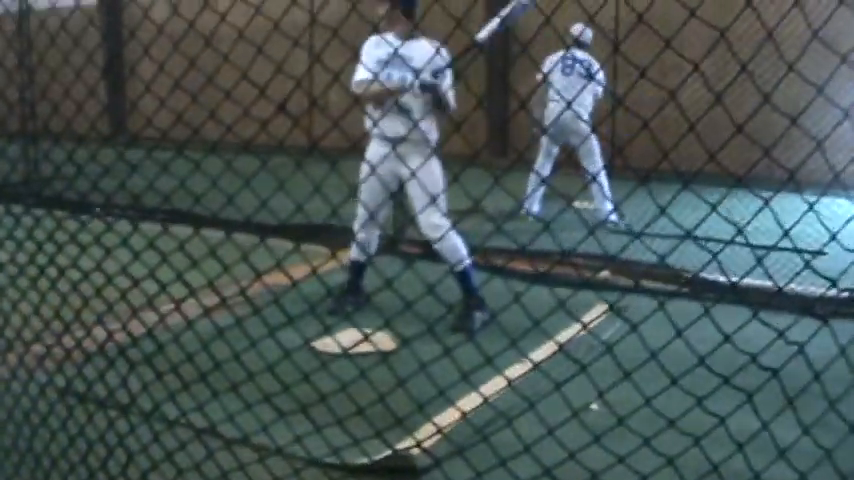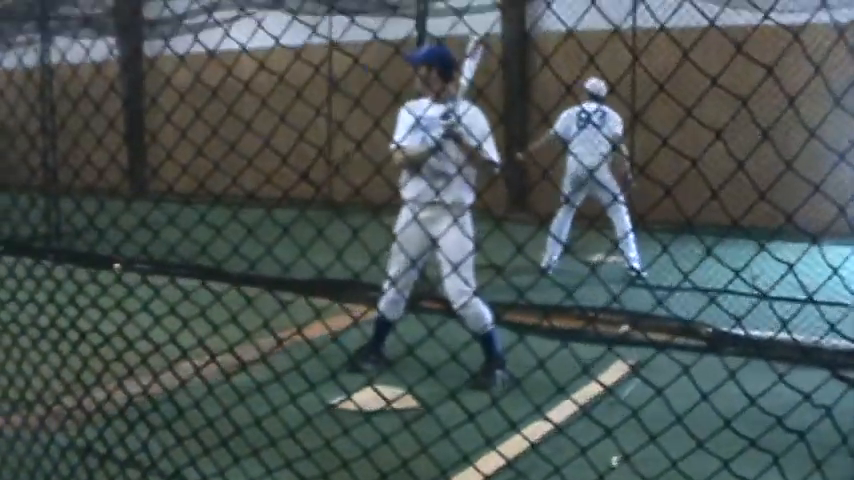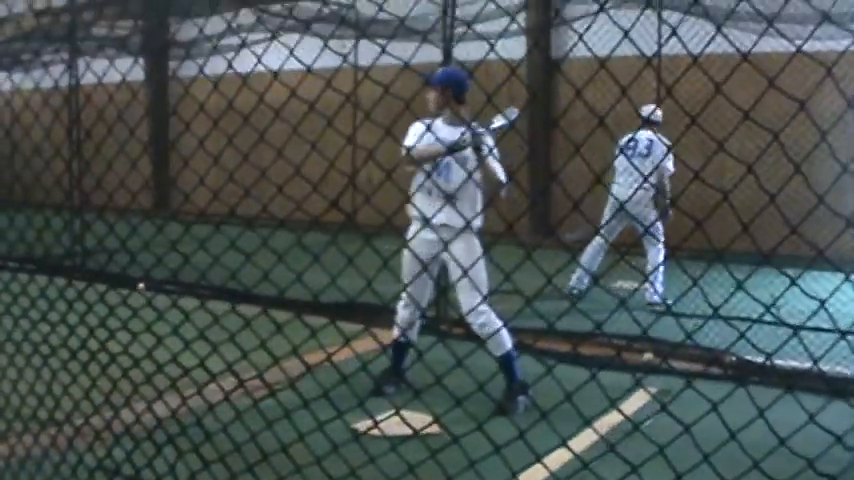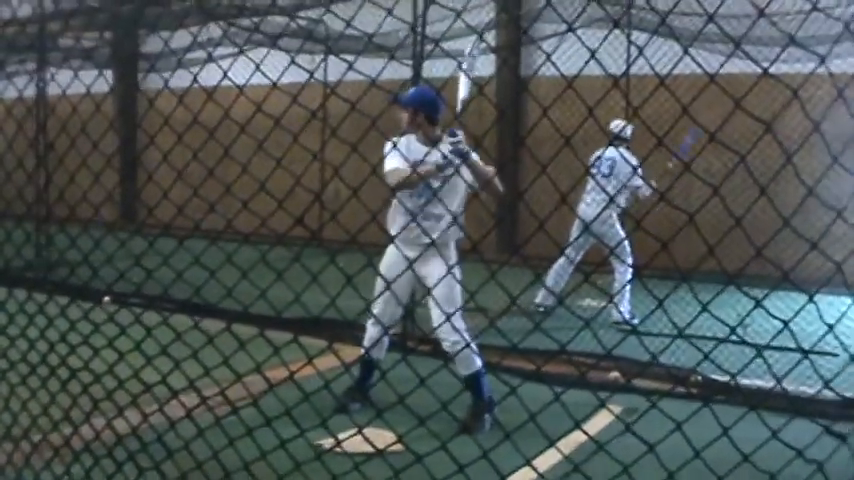
dt=0.4s
person 1, frame 1
left shoulder: (433, 52)
right shoulder: (374, 46)
left elbow: (446, 108)
right elbow: (362, 90)
left wrist: (435, 91)
right wrist: (406, 86)
left hip: (419, 151)
right hip: (380, 147)
left knee: (436, 225)
right knee: (367, 220)
left ankle: (474, 301)
right ankle: (354, 288)
person 1, frame 2
left shoulder: (469, 113)
right shoulder: (410, 111)
left elbow: (490, 165)
right elbow: (399, 159)
left wrist: (459, 138)
right wrist: (433, 146)
left hip: (453, 213)
right hip: (414, 210)
left knee: (461, 292)
right knee: (395, 282)
left ankle: (495, 360)
right ankle: (375, 348)
person 1, frame 3
left shoulder: (480, 136)
right shoulder: (422, 127)
right elbow: (409, 155)
left wrist: (478, 151)
right wrist: (452, 145)
left hip: (462, 233)
right hip: (422, 229)
left knee: (478, 310)
right knee: (410, 303)
left ankle: (516, 384)
right ankle: (395, 370)
person 1, frame 4
left shoulder: (457, 151)
right shoulder: (398, 146)
left elbow: (496, 189)
right elbow: (396, 181)
left wrist: (470, 162)
right wrist: (438, 167)
left hip: (440, 253)
right hip: (401, 248)
left knee: (451, 330)
right knee: (379, 319)
left ankle: (483, 403)
right ankle: (360, 387)
person 2, frame 1
left shoulder: (555, 59)
right shoulder: (594, 66)
left elbow: (540, 83)
right elbow: (597, 96)
left hip: (554, 114)
right hip: (579, 118)
left knee: (544, 160)
right knee: (594, 165)
left ankle: (530, 206)
right ankle: (607, 212)
person 2, frame 2
left shoulder: (571, 112)
right shoulder: (612, 115)
left elbow: (551, 137)
right elbow: (618, 143)
left wrist: (526, 153)
right wrist: (627, 171)
left hip: (575, 167)
right hip: (600, 169)
left knee: (565, 212)
right knee: (620, 214)
left ankle: (548, 261)
right ankle: (632, 263)
person 2, frame 3
left shoulder: (625, 140)
right shoulder: (663, 144)
right elbow: (663, 178)
right wrist: (665, 205)
left hip: (617, 195)
right hip: (641, 199)
left knee: (602, 239)
right knee: (656, 244)
left ankle: (577, 284)
right ankle: (655, 294)
person 2, frame 4
left shoulder: (598, 155)
right shoulder: (628, 160)
right elbow: (642, 192)
right wrist: (650, 186)
left hip: (584, 213)
right hip: (605, 217)
left knee: (568, 257)
right knee: (623, 264)
left ankle: (543, 300)
right ankle: (622, 313)
